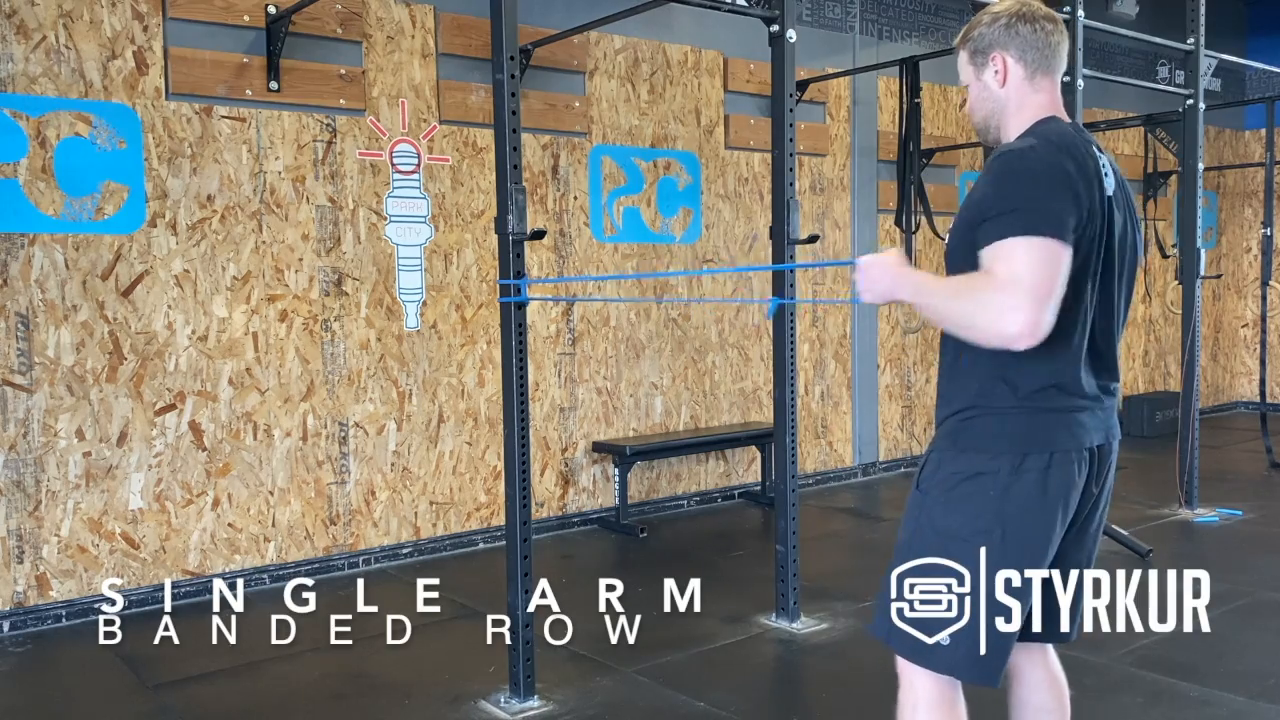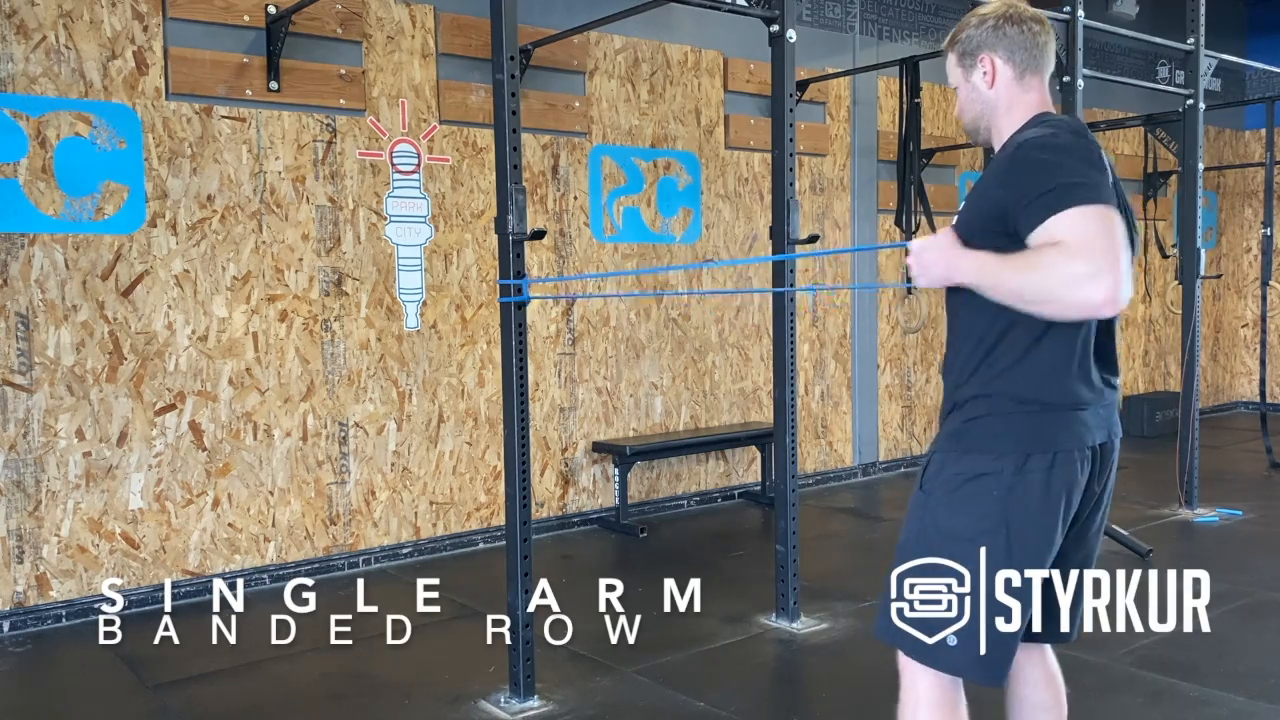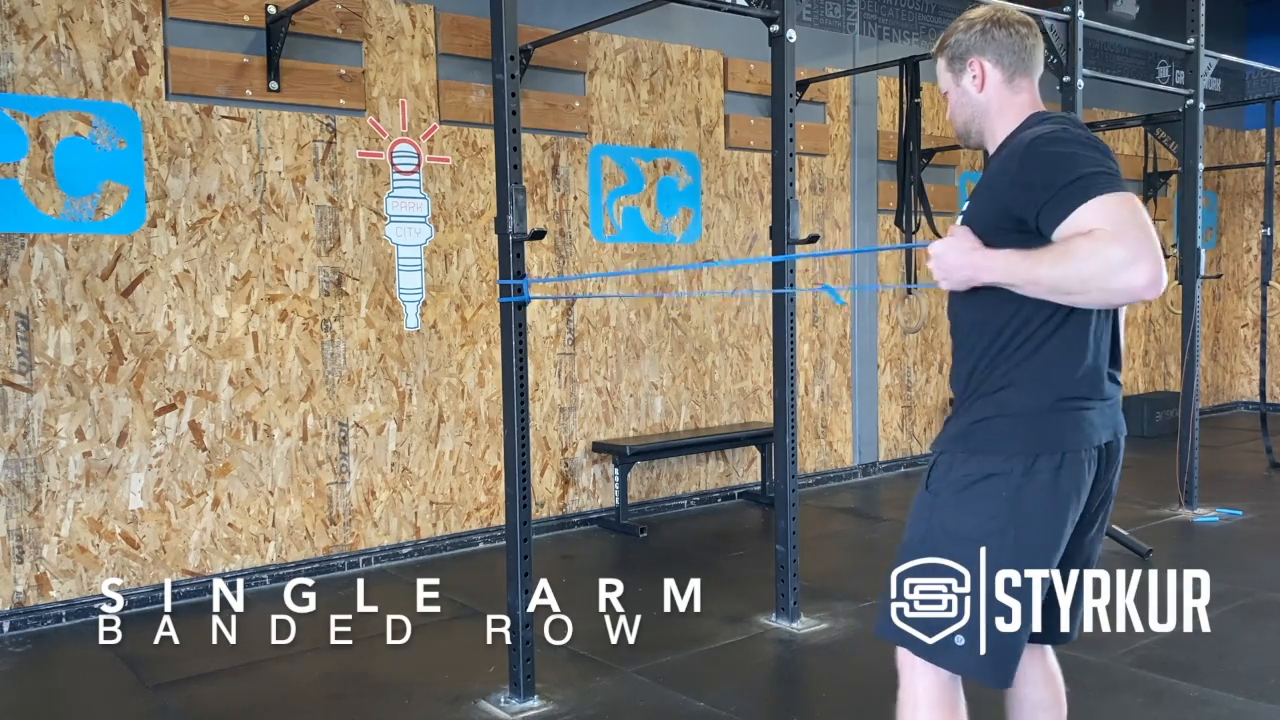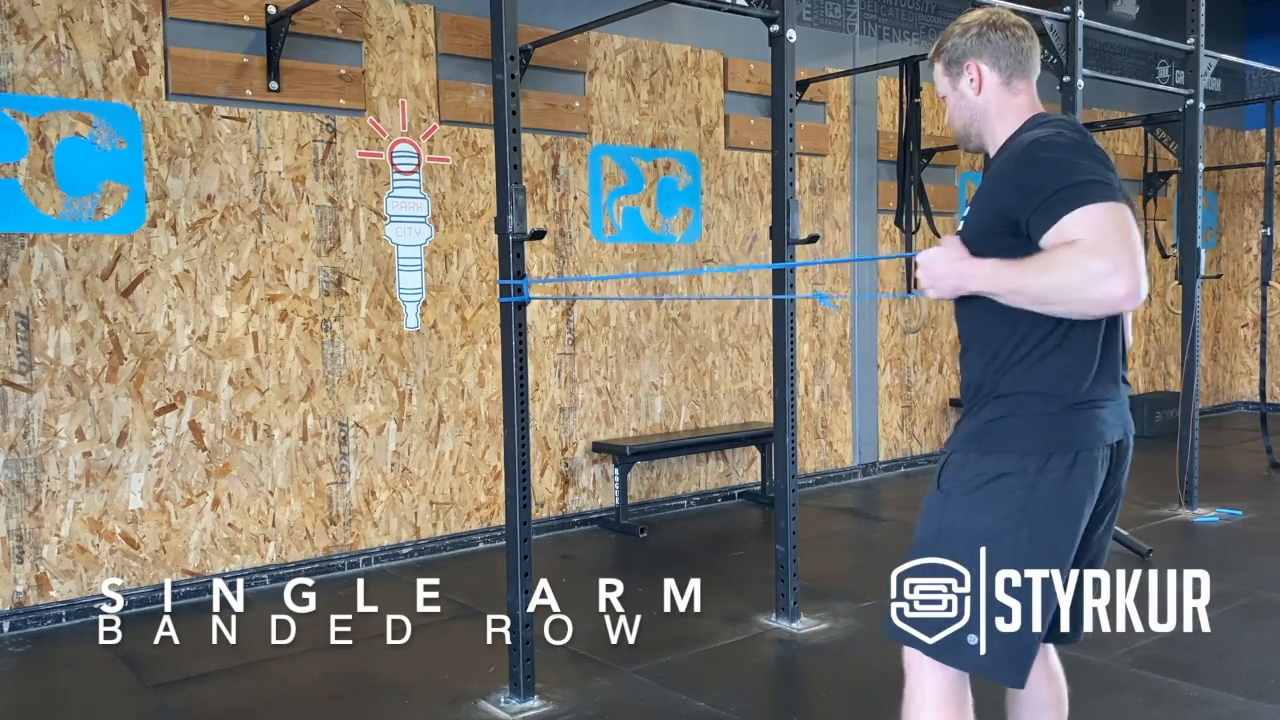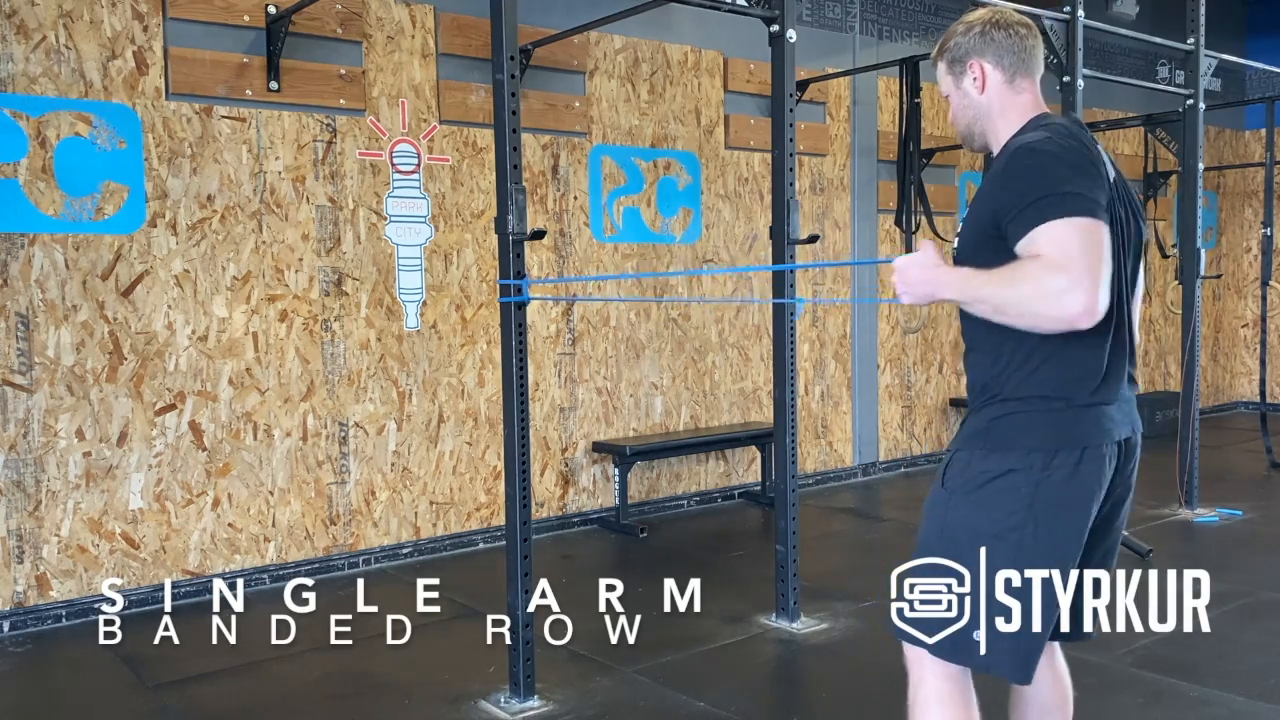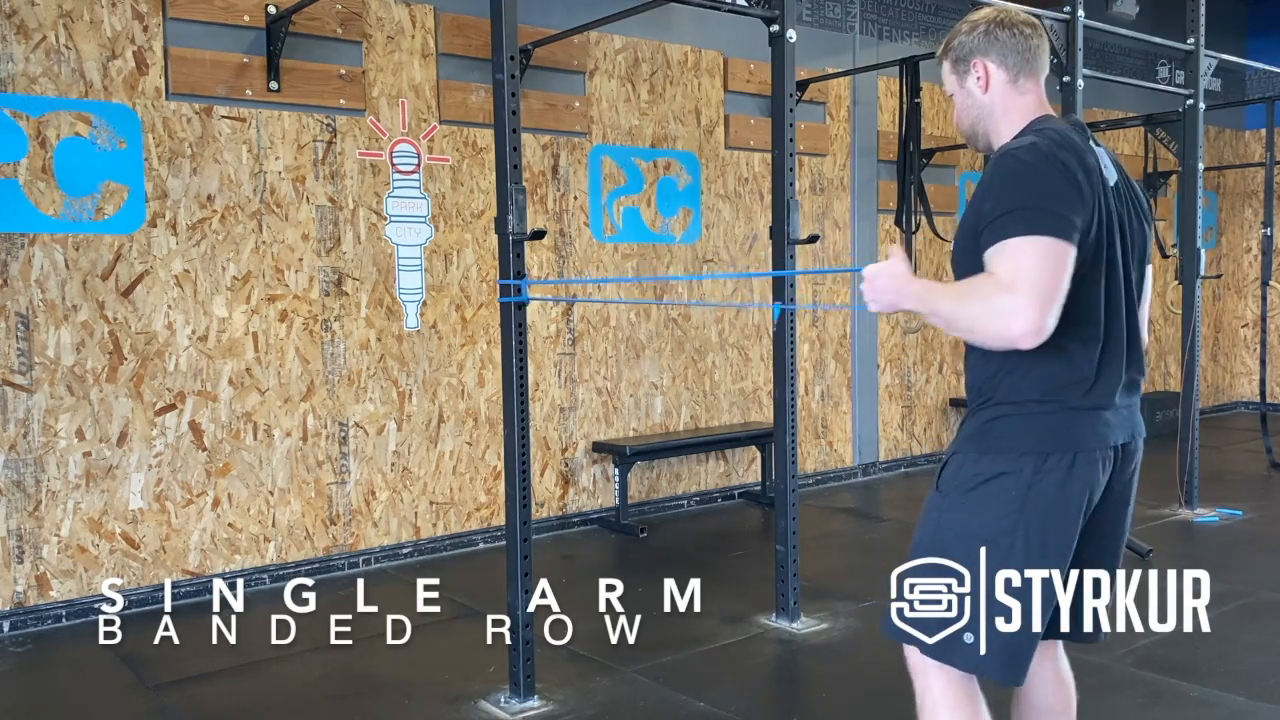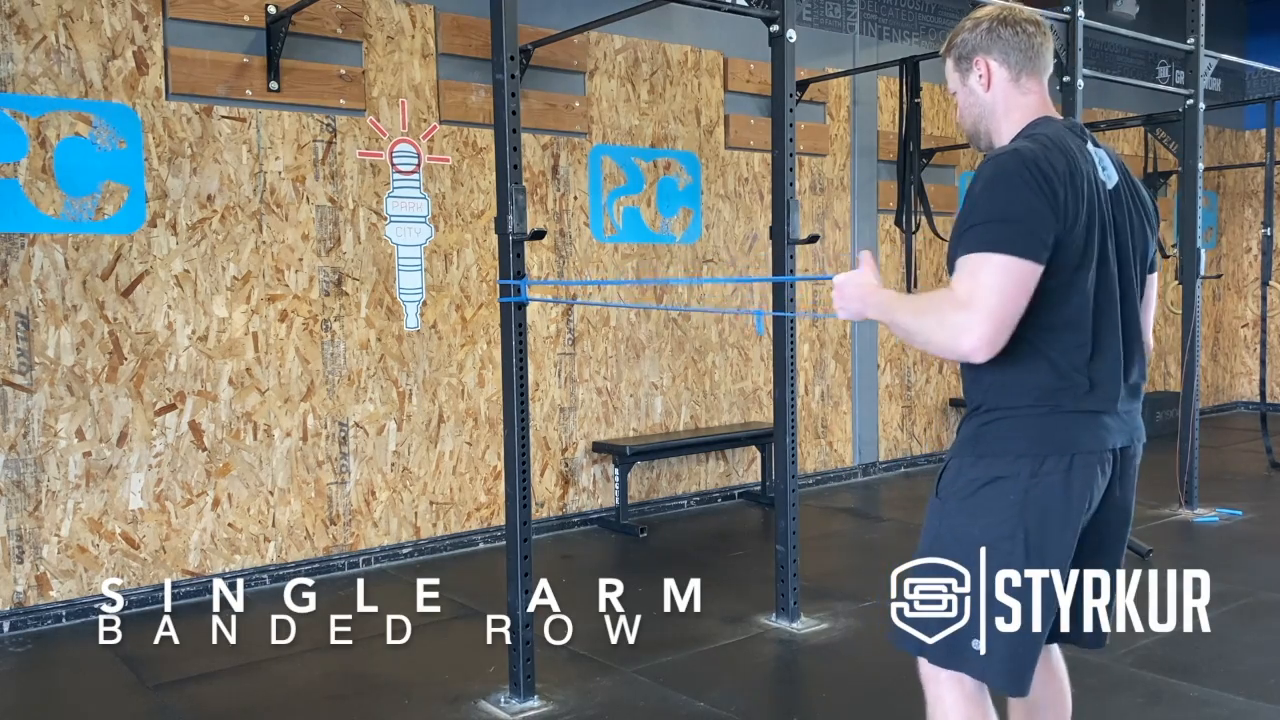
dt=0.1s
person 1, frame 1
left shoulder: (1034, 163)
right shoulder: (1098, 172)
left elbow: (1014, 320)
left wrist: (907, 282)
left hip: (1002, 450)
right hip: (1081, 442)
left knee: (924, 656)
right knee: (1024, 640)
person 1, frame 2
left shoulder: (1042, 153)
right shoulder: (1067, 160)
left elbow: (1103, 284)
left wrist: (956, 263)
left hip: (1004, 450)
right hip: (1082, 442)
left knee: (927, 656)
right knee: (1023, 639)
person 1, frame 3
left shoulder: (1049, 151)
right shoulder: (1042, 159)
left elbow: (1134, 267)
left wrist: (984, 262)
left hip: (1008, 447)
right hip: (1077, 438)
left knee: (925, 654)
right knee: (1022, 641)
person 1, frame 4
left shoulder: (1045, 155)
right shoulder: (1046, 161)
left elbow: (1118, 279)
right elbow: (1116, 327)
left wrist: (971, 272)
left hip: (1021, 448)
right hip: (1085, 440)
left knee: (933, 653)
right knee: (1026, 642)
person 1, frame 5
left shoulder: (1037, 158)
right shoulder: (1087, 160)
left elbow: (1078, 296)
right elbow: (1099, 308)
left wrist: (941, 279)
left hip: (1027, 443)
right hip: (1101, 435)
left knee: (932, 649)
right knee: (1029, 638)
person 1, frame 6
left shoulder: (1029, 165)
right shoulder: (1104, 168)
left elbow: (1021, 317)
right elbow: (1132, 327)
left wrist: (906, 290)
left hip: (1022, 448)
right hip: (1104, 438)
left knee: (935, 654)
right knee: (1032, 639)
person 1, frame 7
left shoulder: (1018, 172)
right shoulder: (1117, 177)
left elbow: (972, 331)
right elbow: (1139, 335)
left wrist: (874, 299)
left hip: (1021, 455)
right hip: (1112, 444)
right knee: (1027, 643)
